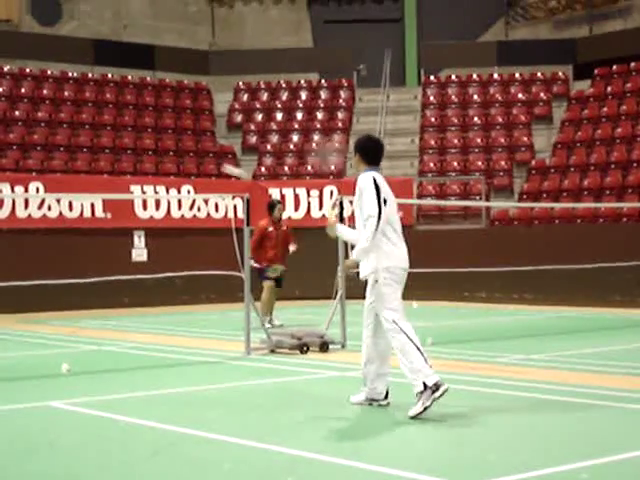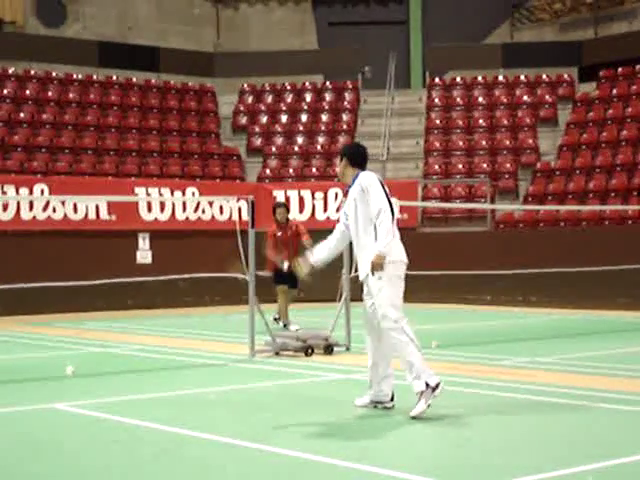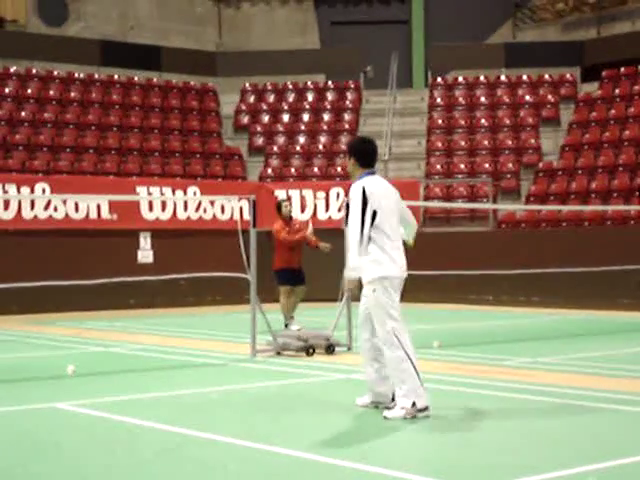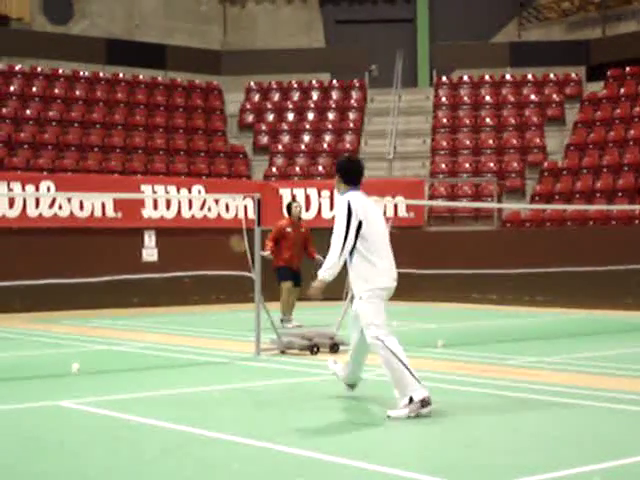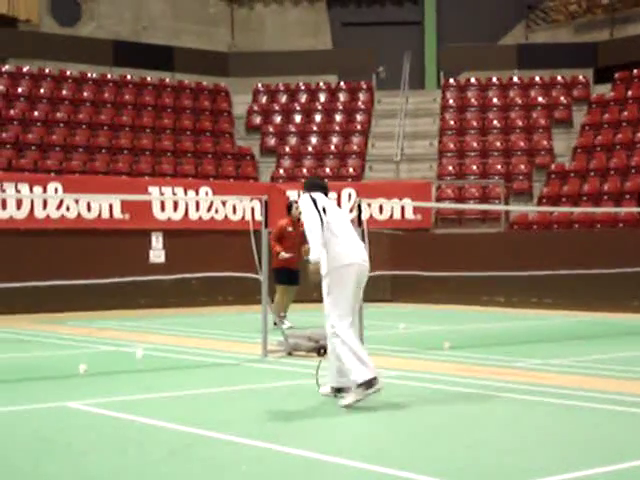
dt=0.5s
person 1, frame 1
left shoulder: (367, 180)
right shoulder: (374, 182)
left elbow: (375, 222)
right elbow: (365, 232)
left wrist: (356, 256)
right wrist: (338, 229)
left hip: (385, 265)
right hip: (382, 266)
left knee: (394, 322)
right knee: (374, 329)
left ankle: (428, 382)
right ankle: (375, 390)
person 1, frame 2
left shoulder: (369, 180)
right shoulder: (350, 200)
left elbow: (386, 212)
right elbow: (337, 240)
left wrist: (381, 251)
right wrist: (310, 260)
left hip: (386, 263)
right hip: (371, 270)
left knee: (391, 322)
right knee: (373, 330)
left ankle: (427, 381)
right ankle: (381, 393)
person 1, frame 3
left shoulder: (361, 188)
right shoulder: (385, 186)
left elbow: (357, 233)
right elbow: (408, 221)
left wrist: (351, 272)
right wrist: (408, 236)
left hip: (381, 273)
right hip: (378, 272)
left knee: (390, 332)
right knee: (369, 332)
left ankle: (415, 400)
right ankle: (381, 394)
person 1, frame 4
left shoulder: (346, 202)
right shoulder: (367, 202)
left elbow: (342, 242)
left wrist: (322, 277)
left hip: (371, 283)
right hip: (379, 278)
left knee: (378, 337)
right knee: (358, 325)
left ankle: (417, 397)
right ankle: (350, 375)
person 1, frame 5
left shoulder: (308, 198)
right shoulder: (333, 206)
left elbow: (315, 224)
left wrist: (314, 257)
left hip: (339, 263)
right hip: (360, 261)
left knee: (338, 325)
right knee: (344, 323)
left ankle: (365, 378)
right ankle: (340, 382)
person 2, frame 1
left shoulder: (284, 225)
right shoulder: (263, 225)
left elbow: (290, 240)
right elbow: (254, 242)
left wrist: (292, 246)
right wrist: (251, 257)
left hip: (278, 265)
right hip: (265, 263)
left knee: (274, 291)
right knee: (268, 287)
left ankle: (269, 318)
right ankle: (263, 318)
person 2, frame 2
left shoulder: (295, 225)
right shoulder: (273, 231)
left elbow: (304, 235)
right elbow: (270, 250)
left wrist: (306, 242)
right wrist: (278, 261)
left hip: (292, 267)
right hip: (279, 267)
left knee: (291, 294)
right knee: (283, 292)
left ankle: (278, 316)
right ankle: (286, 322)
person 2, frame 3
left shoulder: (297, 224)
right shoulder: (278, 227)
left elbow: (307, 236)
right elbow: (287, 240)
left wrist: (318, 244)
right wrist: (304, 235)
left hip: (296, 265)
right hip: (283, 266)
left knee: (300, 290)
right knee: (285, 292)
left ankle: (289, 314)
right ankle: (288, 322)
person 2, frame 4
left shoulder: (303, 227)
right shoulder: (282, 225)
left elbow: (308, 245)
right elbow: (270, 239)
left wrist: (315, 255)
right wrist: (269, 251)
left hip: (296, 265)
right hip: (282, 263)
left knee: (295, 292)
right knee: (287, 288)
left ankle: (288, 317)
right ankle: (283, 317)
person 2, frame 5
left shoulder: (300, 226)
right shoulder: (282, 224)
left elbow: (302, 244)
right elbow: (273, 240)
right wrist: (279, 252)
left hip: (294, 265)
right hip: (281, 264)
left knee: (292, 291)
right knee: (281, 291)
left ankle: (283, 316)
right ankle: (277, 320)
